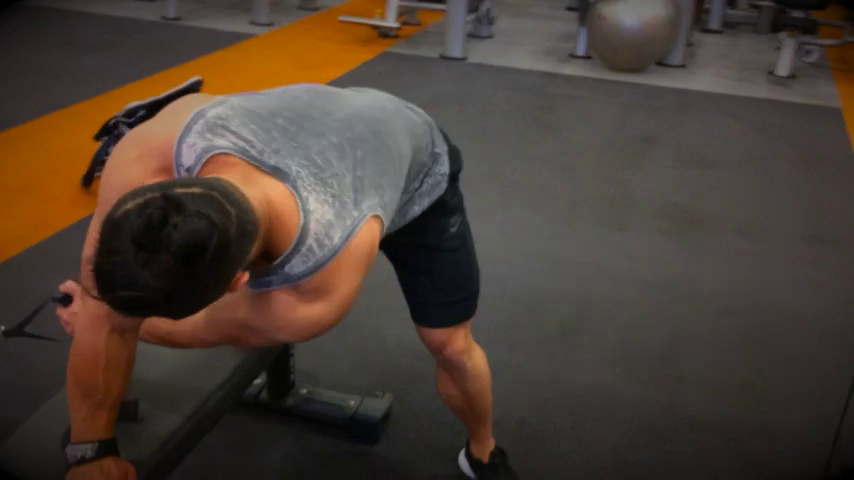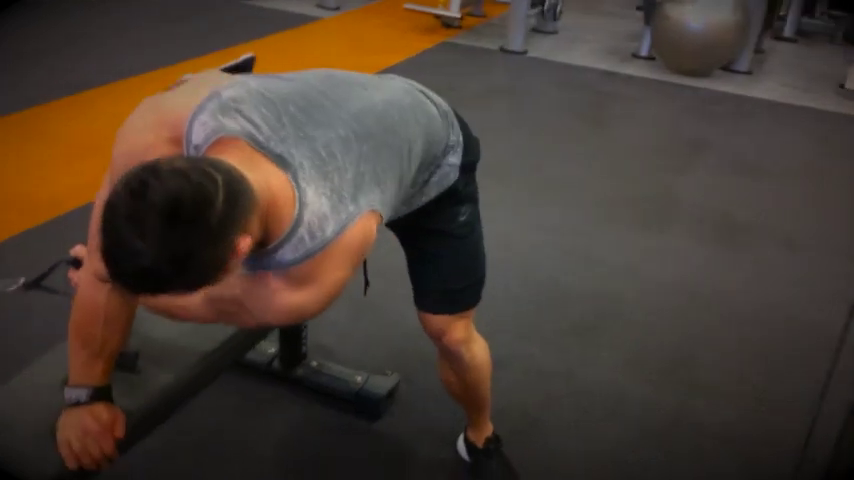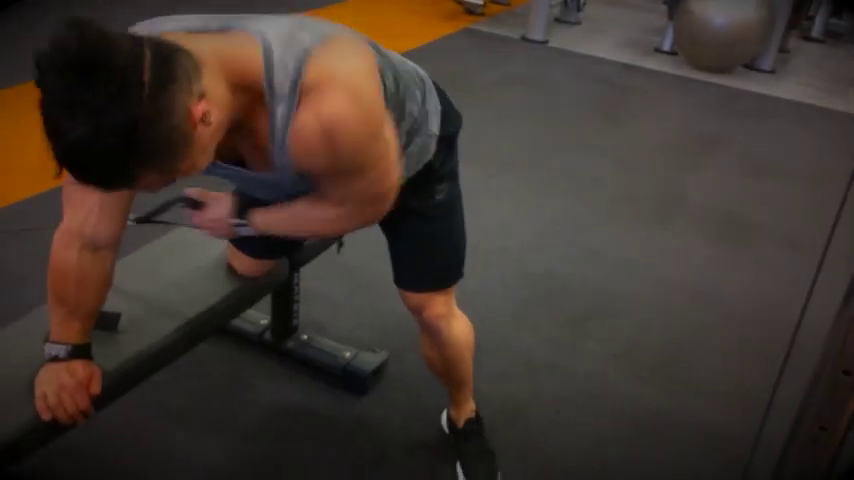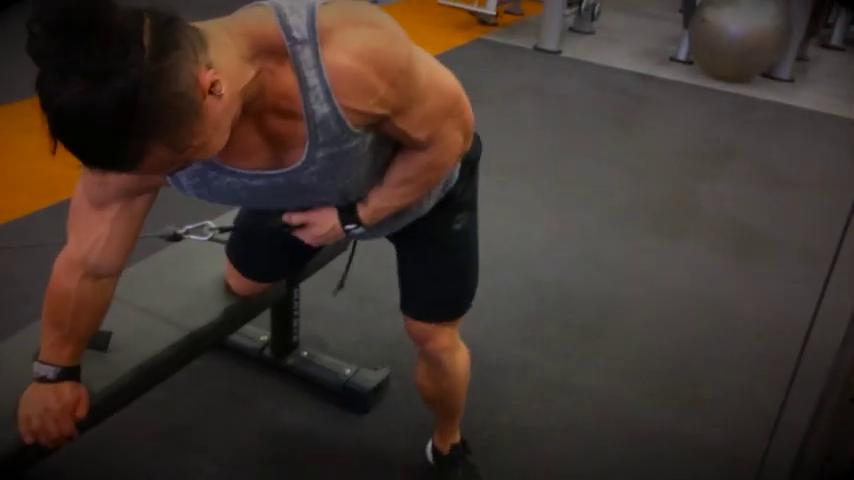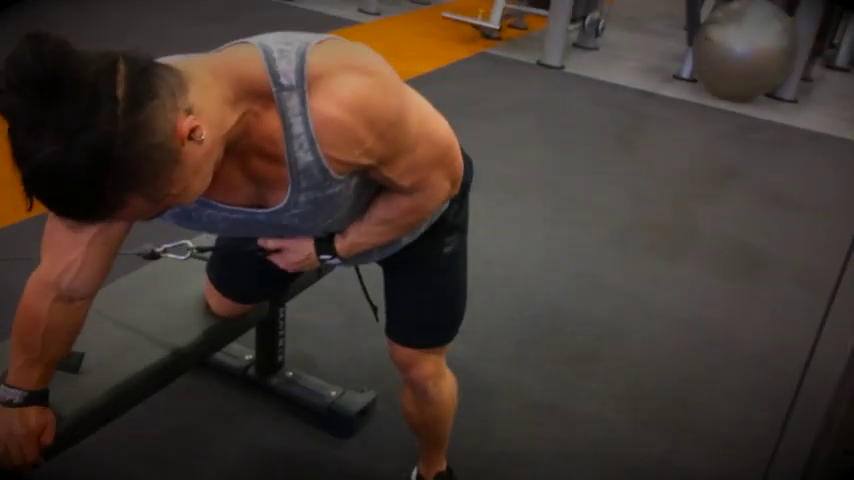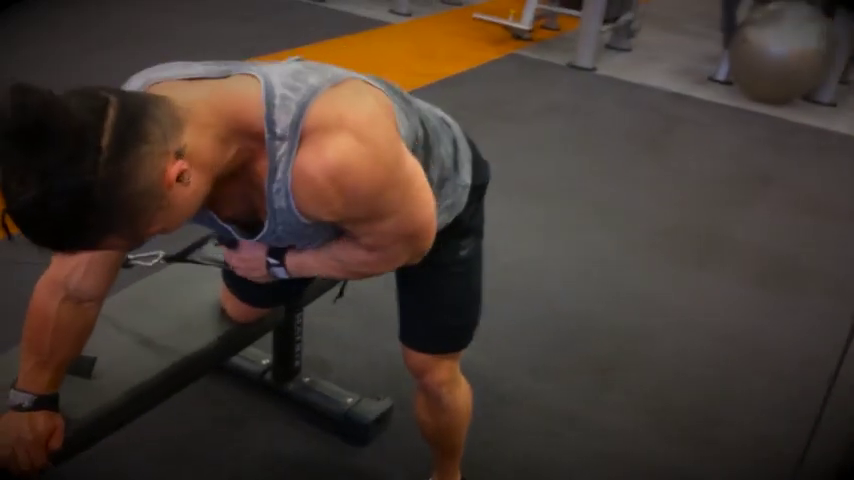
dt=0.3s
person 1, frame 1
left shoulder: (322, 293)
right shoulder: (145, 159)
left elbow: (217, 326)
right elbow: (105, 318)
left wrist: (139, 324)
left hip: (418, 176)
right hip: (325, 148)
left knee: (449, 344)
person 1, frame 2
left shoulder: (312, 274)
right shoulder: (158, 129)
left elbow: (220, 303)
right elbow: (107, 266)
left wrist: (139, 285)
right wrist: (86, 392)
left hip: (432, 165)
right hip: (341, 130)
left knee: (451, 332)
left ankle: (480, 439)
person 1, frame 3
left shoulder: (330, 107)
right shoulder: (125, 93)
left elbow: (368, 201)
right elbow: (86, 233)
left wrist: (243, 217)
right wrist: (65, 351)
left hip: (408, 144)
left knee: (431, 307)
right knee: (245, 264)
left ankle: (463, 418)
person 1, frame 4
left shoulder: (347, 57)
right shoulder: (135, 120)
left elbow: (452, 131)
right elbow: (88, 263)
left wrist: (355, 216)
right wrist: (54, 374)
left hip: (427, 177)
left knee: (434, 340)
right knee: (242, 285)
person 1, frame 5
left shoulder: (337, 104)
right shoulder: (117, 150)
left elbow: (437, 176)
right elbow: (62, 287)
left wrist: (330, 247)
left hip: (414, 198)
left knee: (418, 366)
right knee: (222, 304)
person 1, frame 6
left shoulder: (332, 154)
right shoulder: (121, 145)
left elbow: (409, 240)
right elbow: (72, 286)
left wrist: (280, 263)
left hip: (435, 194)
left knee: (431, 370)
right knee: (240, 309)
